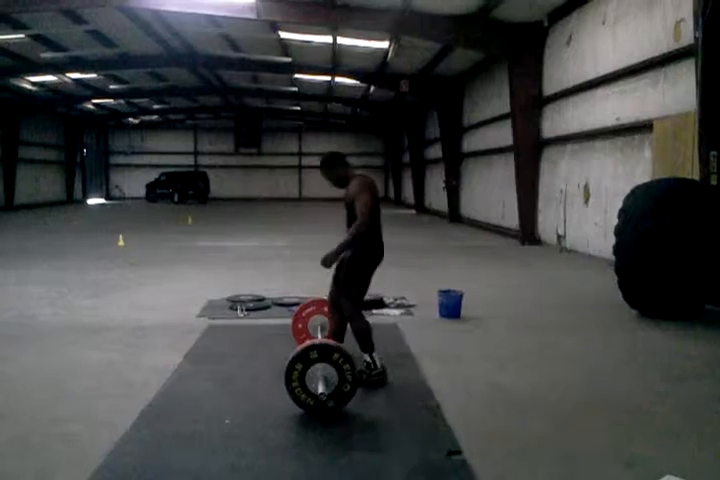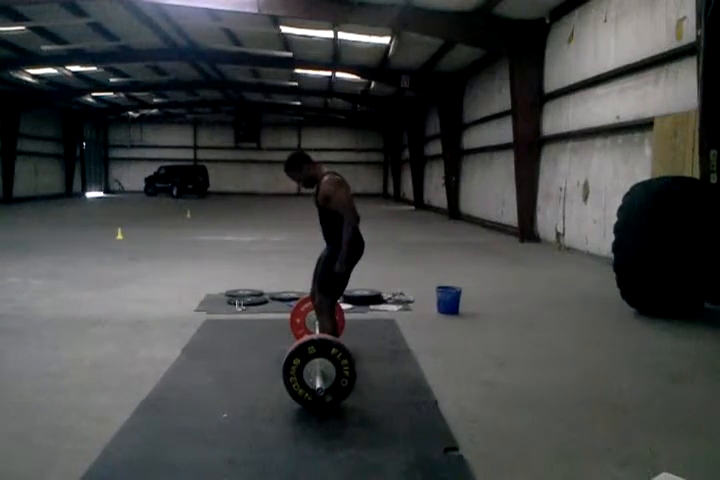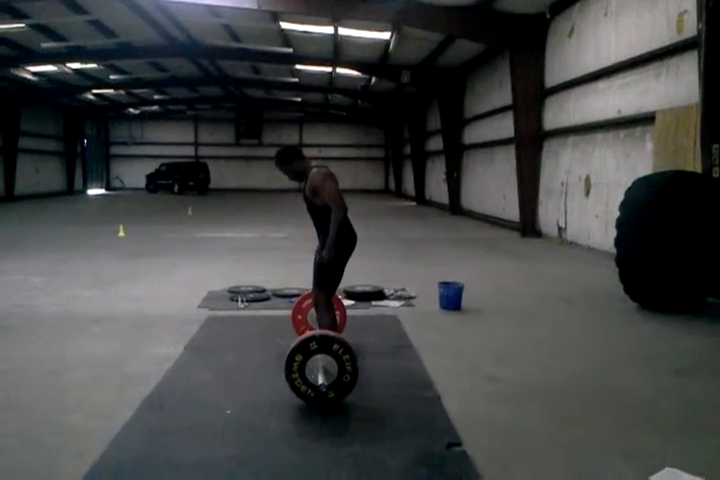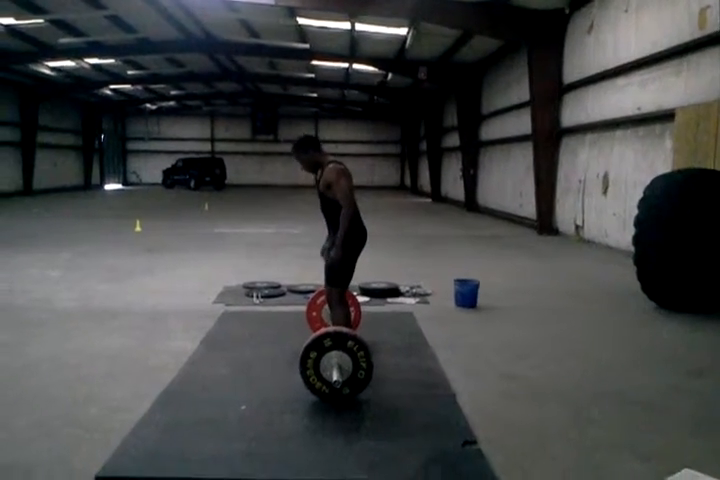
dt=0.7s
person 1, frame 1
left shoulder: (358, 185)
right shoulder: (354, 185)
left elbow: (362, 222)
left wrist: (336, 252)
left hip: (365, 251)
right hip: (358, 250)
left knee: (350, 307)
right knee: (335, 300)
left ankle: (374, 367)
person 1, frame 2
left shoulder: (330, 183)
right shoulder: (324, 183)
left elbow: (351, 218)
left wrist: (343, 258)
left hip: (342, 248)
right hip: (335, 246)
left knee: (323, 305)
right knee: (316, 297)
person 1, frame 3
left shoulder: (318, 176)
right shoulder: (311, 178)
left elbow: (339, 208)
left wrist: (329, 247)
left hip: (337, 242)
right hip: (330, 241)
left knee: (322, 300)
right knee: (319, 298)
person 1, frame 4
left shoulder: (334, 171)
right shoulder: (324, 172)
left elbow: (349, 208)
left wrist: (338, 246)
right wrist: (330, 240)
left hip: (347, 238)
right hip: (341, 237)
left knee: (335, 297)
right knee: (334, 295)
